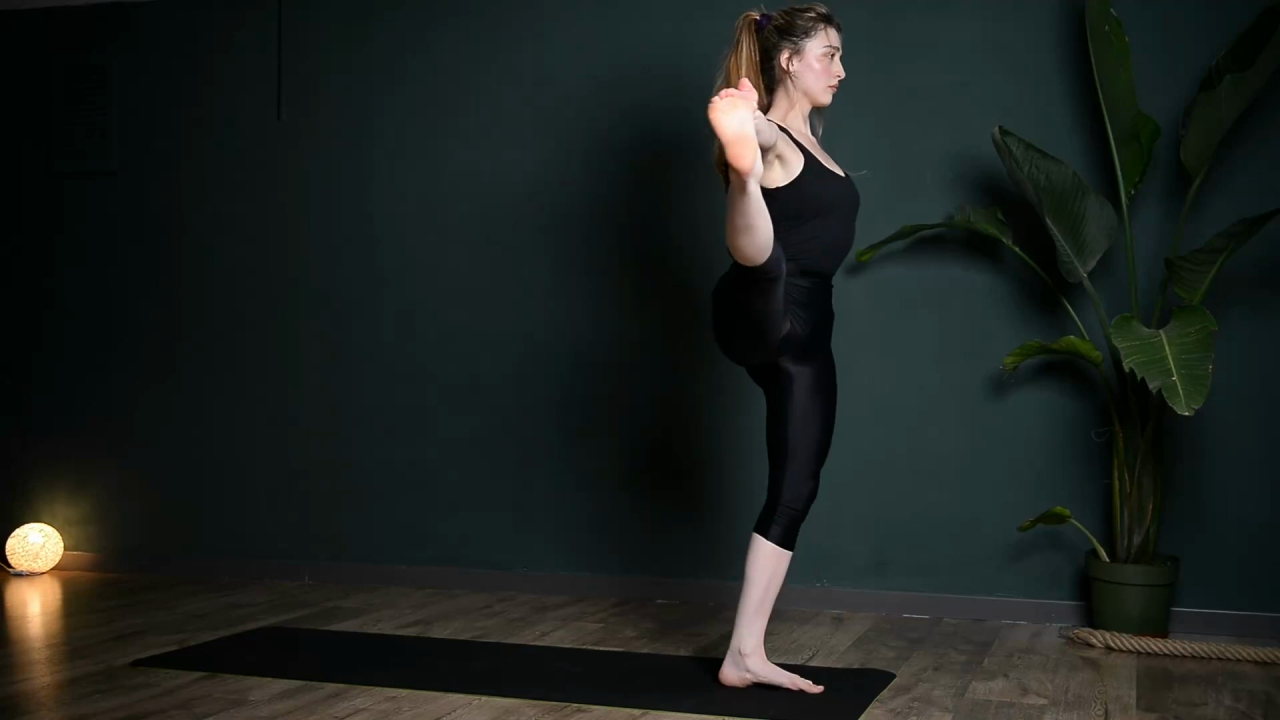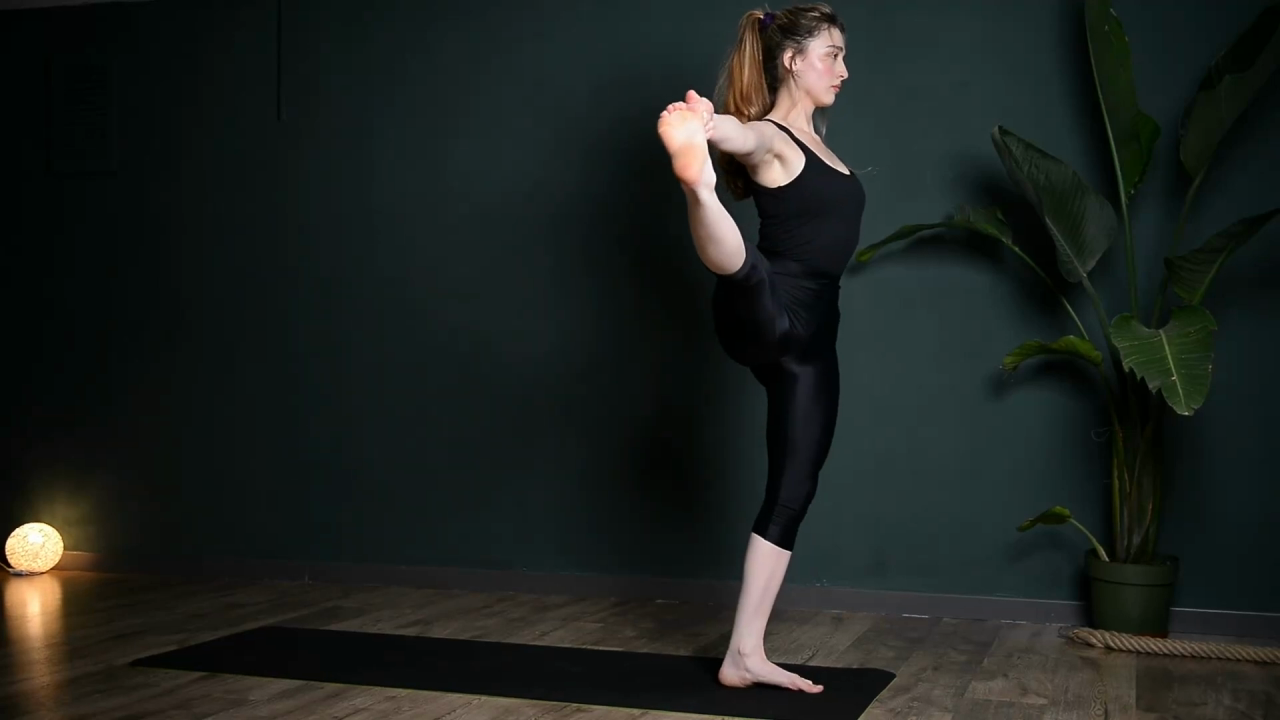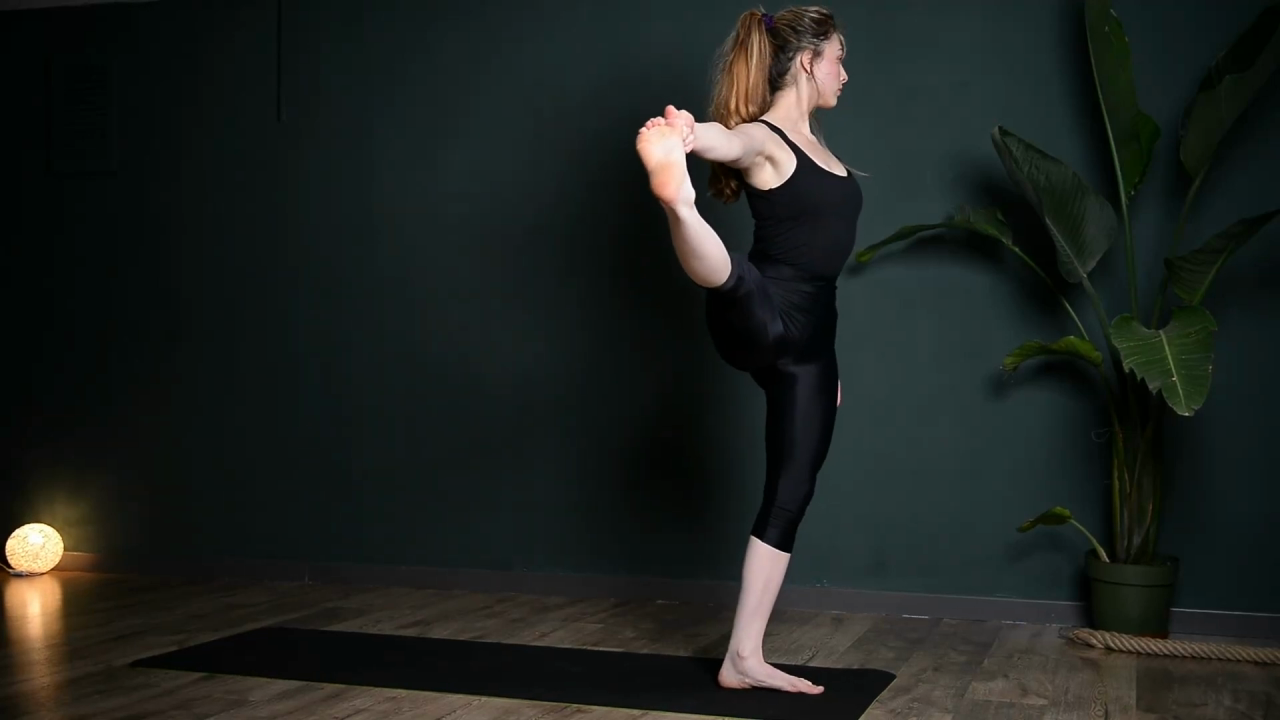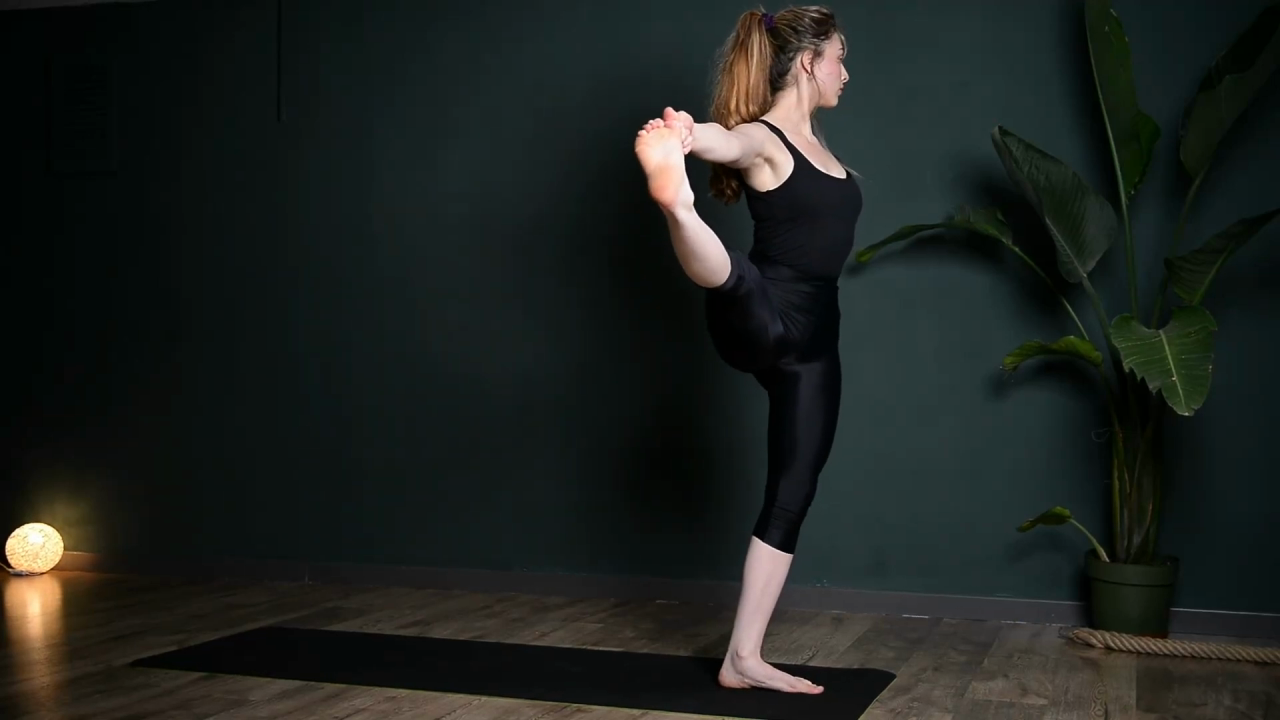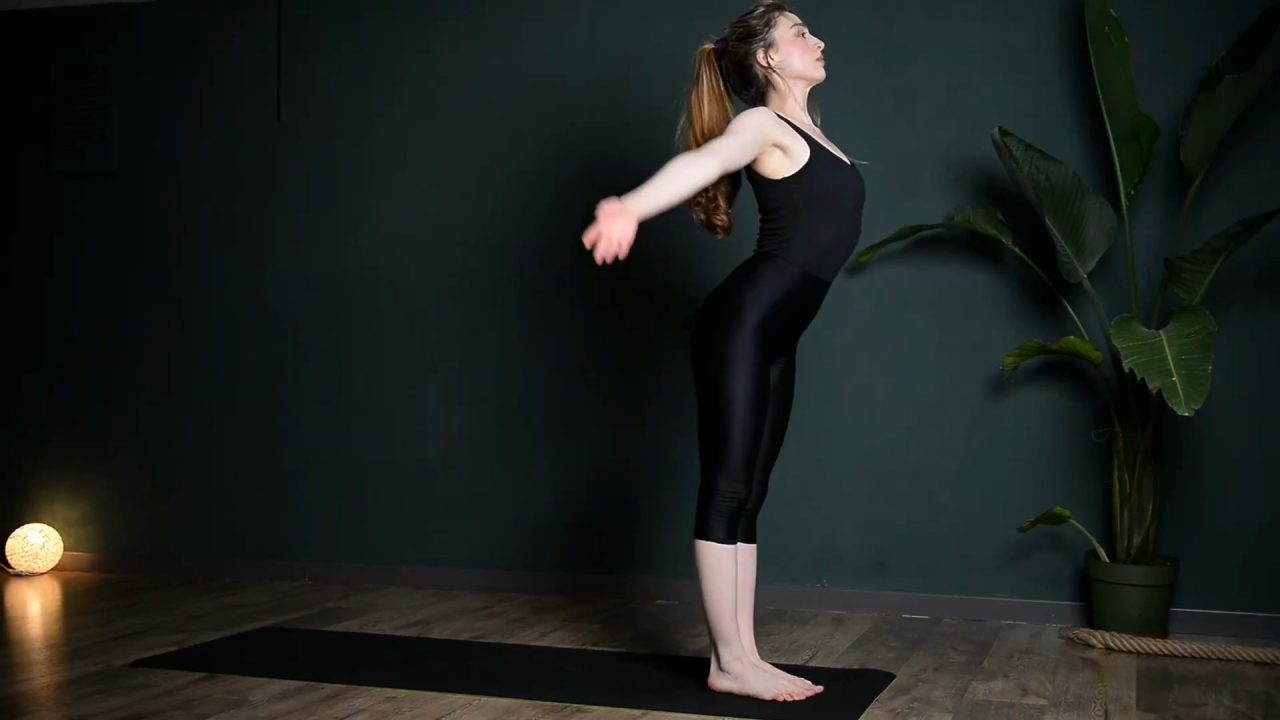
dt=1s
person 1, frame 1
left shoulder: (806, 137)
right shoulder: (769, 134)
right elbow: (757, 132)
right wrist: (743, 136)
left hip: (806, 329)
right hip: (764, 316)
left knee: (792, 493)
right knee: (761, 265)
left ankle: (745, 654)
person 1, frame 2
left shoulder: (812, 140)
right shoulder: (766, 136)
right elbow: (735, 130)
right wrist: (702, 127)
left hip: (810, 333)
right hip: (766, 316)
left knee: (791, 493)
right knee: (743, 270)
left ankle: (744, 655)
person 1, frame 3
left shoulder: (812, 144)
right shoulder: (760, 138)
right elbow: (721, 140)
right wrist: (681, 137)
left hip: (810, 334)
right hip: (763, 320)
left knee: (790, 496)
right knee: (731, 277)
left ankle: (744, 658)
person 1, frame 4
left shoulder: (814, 143)
right shoulder: (760, 137)
right elbow: (723, 141)
right wrist: (681, 137)
left hip: (813, 335)
right hip: (762, 320)
left knee: (791, 499)
right knee: (731, 277)
left ankle: (744, 658)
person 1, frame 5
left shoulder: (804, 130)
right shoulder: (765, 125)
right elbow: (700, 161)
right wrist: (630, 208)
left hip: (774, 335)
right hip: (744, 325)
left knee: (747, 493)
right knee: (727, 487)
left ankle: (740, 657)
right ankle: (730, 662)
